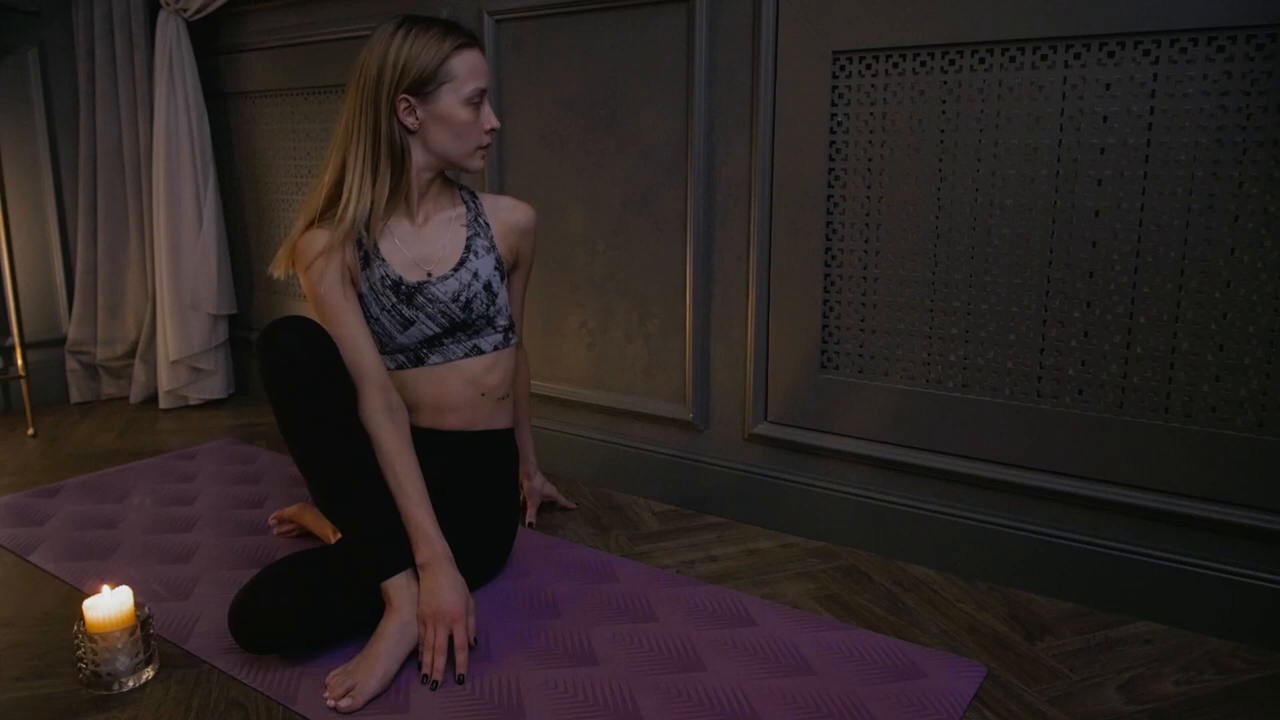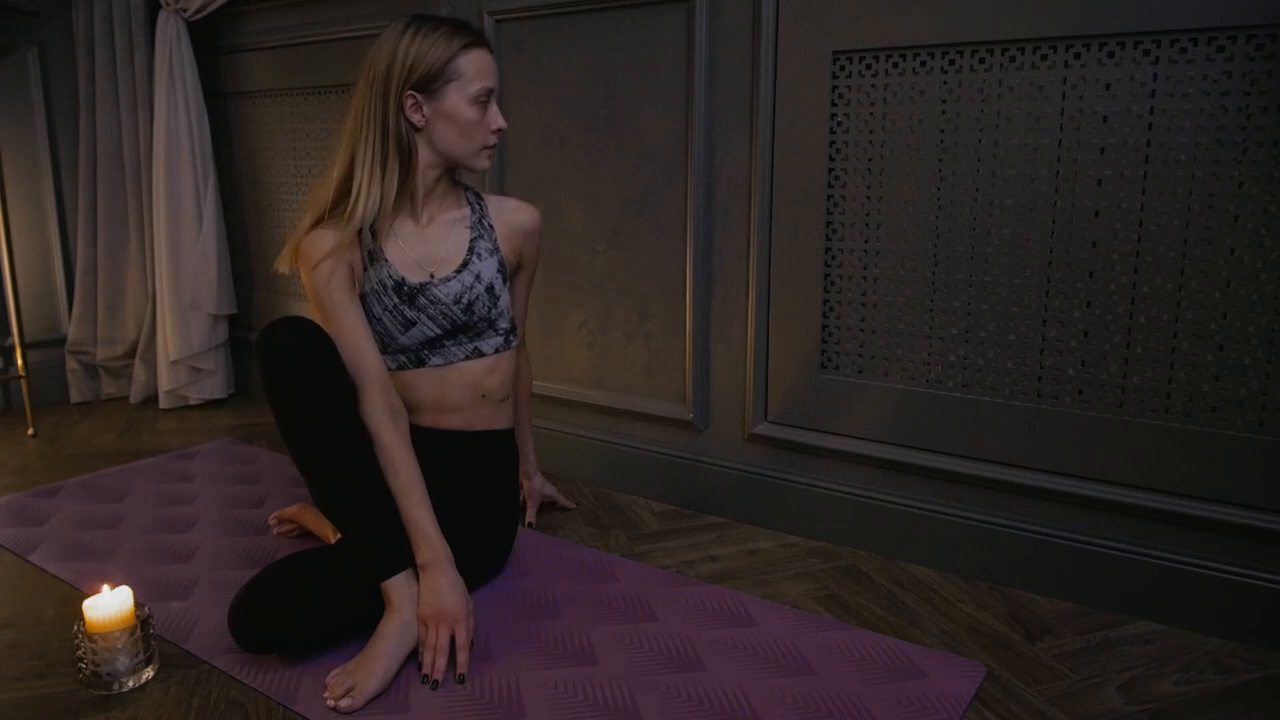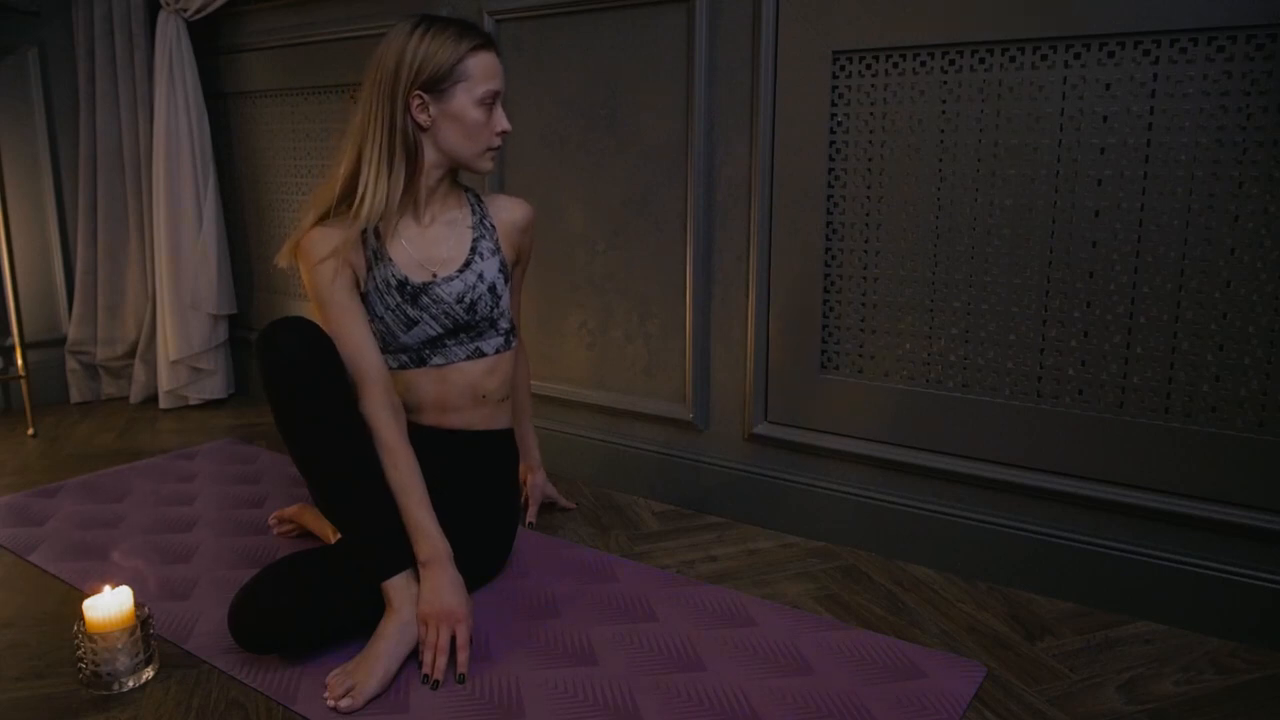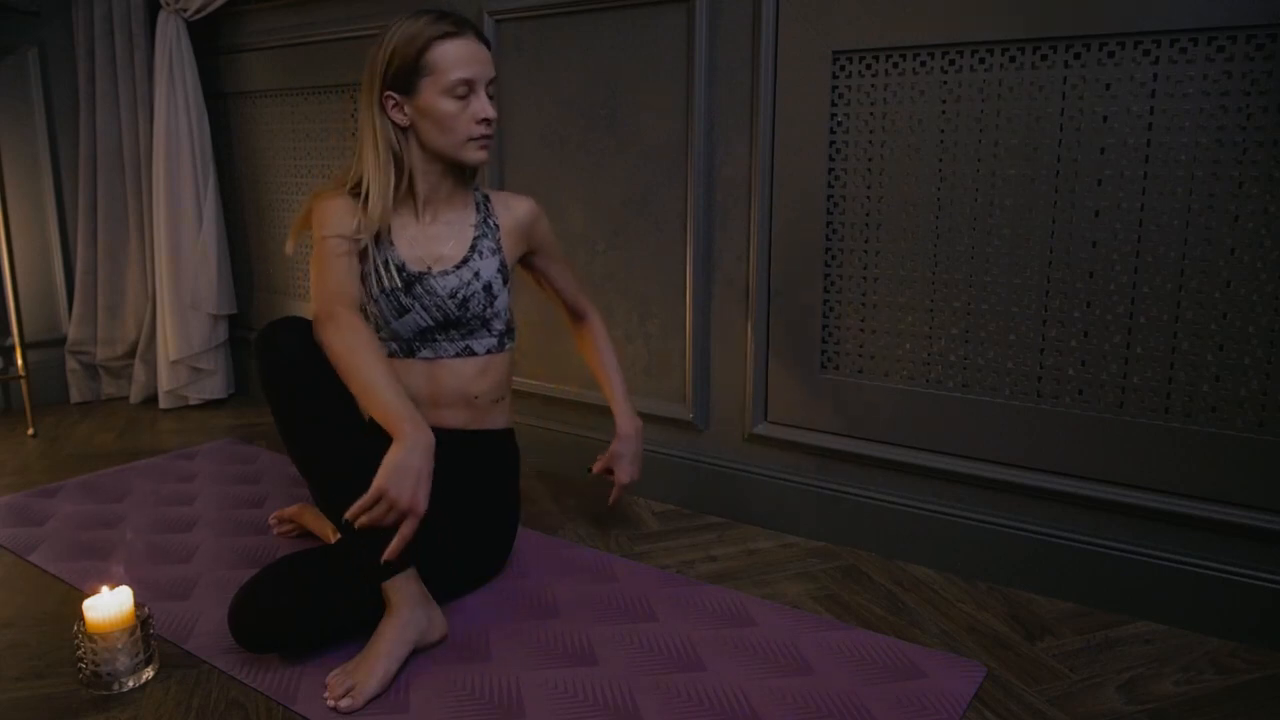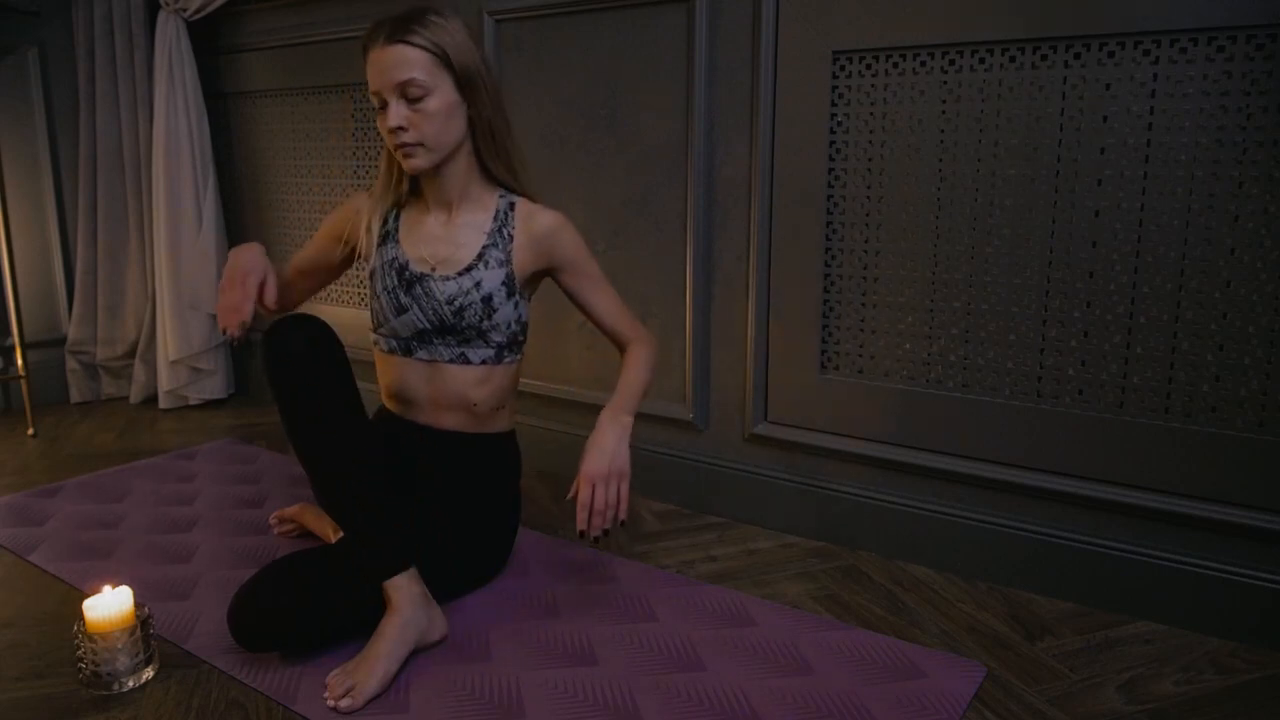
dt=1s
person 1, frame 1
left shoulder: (509, 223)
right shoulder: (331, 245)
right elbow: (376, 399)
left wrist: (527, 466)
right wrist: (431, 560)
left hip: (478, 487)
right hip: (391, 467)
left knee: (265, 616)
right knee: (288, 342)
left ankle: (348, 525)
right ankle: (401, 589)
person 1, frame 2
left shoulder: (514, 226)
right shoulder: (336, 245)
right elbow: (376, 401)
left wrist: (526, 466)
right wrist: (430, 563)
left hip: (478, 486)
right hip: (391, 467)
left knee: (264, 616)
right knee: (288, 343)
left ankle: (349, 526)
right ankle: (400, 589)
person 1, frame 3
left shoulder: (510, 223)
right shoulder: (336, 243)
right elbow: (375, 402)
left wrist: (532, 464)
right wrist: (431, 562)
left hip: (477, 487)
right hip: (389, 468)
left knee: (262, 617)
right knee: (287, 343)
left ankle: (347, 525)
right ankle: (393, 579)
person 1, frame 4
left shoulder: (513, 218)
right shoulder: (344, 214)
left elbow: (582, 315)
right elbow: (336, 322)
left wrist: (626, 426)
right wrist: (408, 436)
left hip: (476, 482)
right hip: (391, 457)
left knee: (262, 616)
right knee: (284, 340)
left ankle: (347, 518)
right ankle: (364, 524)
person 1, frame 5
left shoulder: (537, 229)
right shoulder: (368, 216)
left elbow: (638, 343)
right elbow: (278, 295)
left wrist: (613, 425)
right wrist: (247, 256)
left hip: (475, 484)
right hip: (386, 456)
left knee: (262, 615)
right knee: (297, 338)
left ankle: (353, 524)
right ankle: (360, 520)
